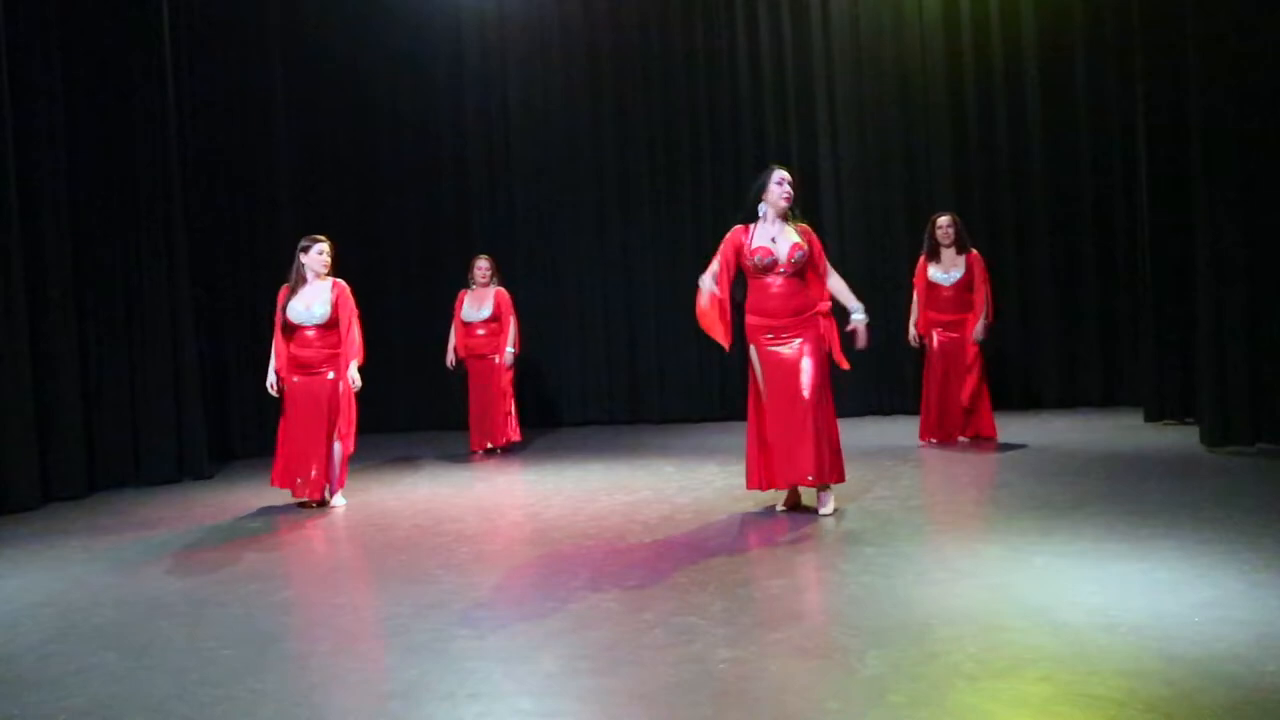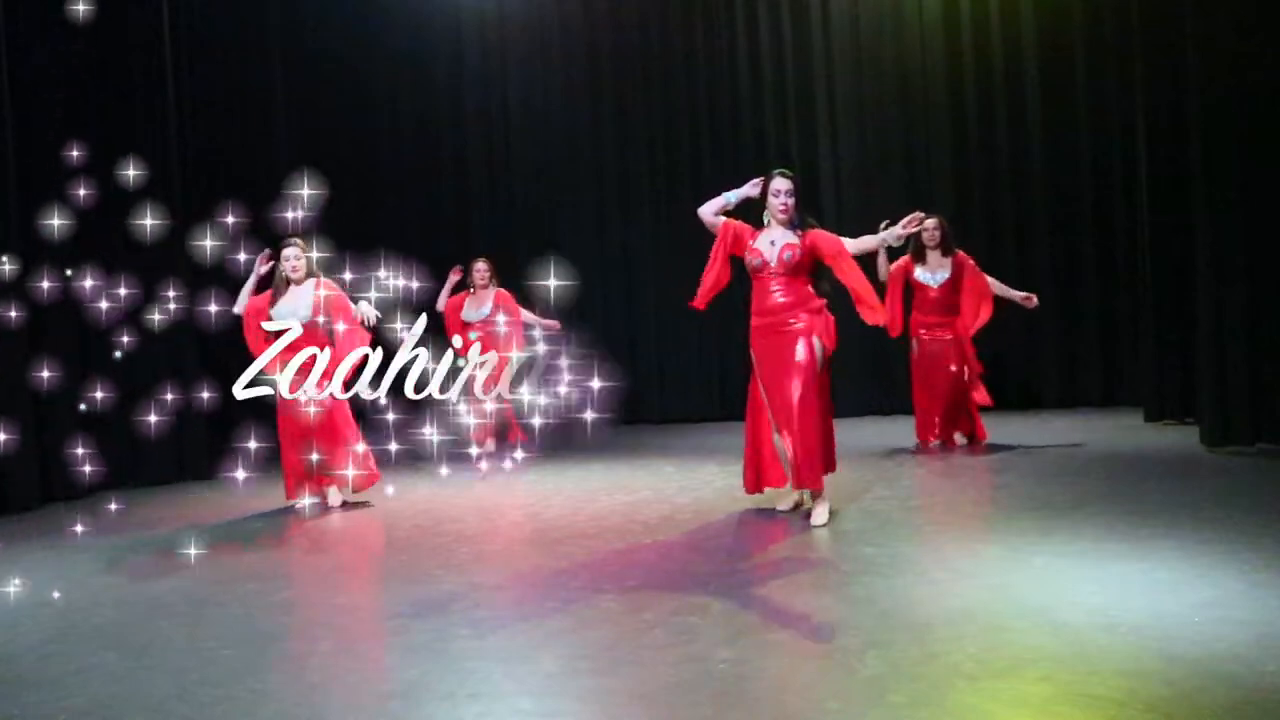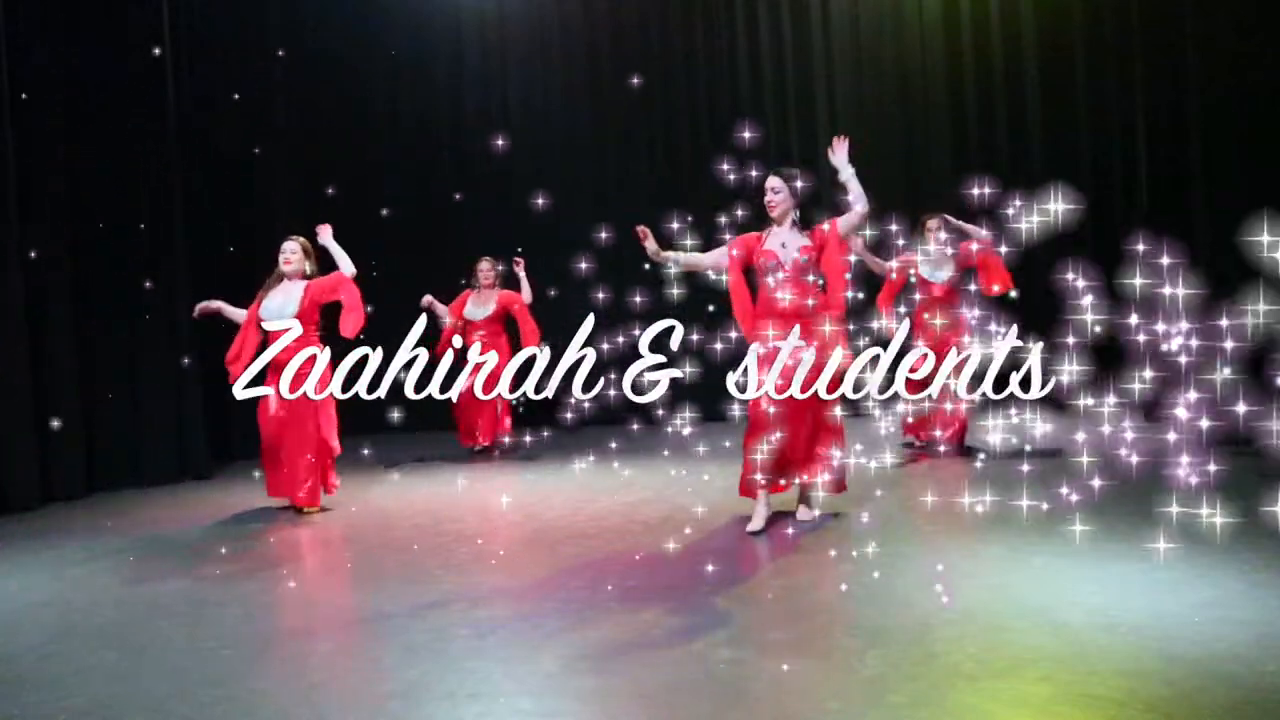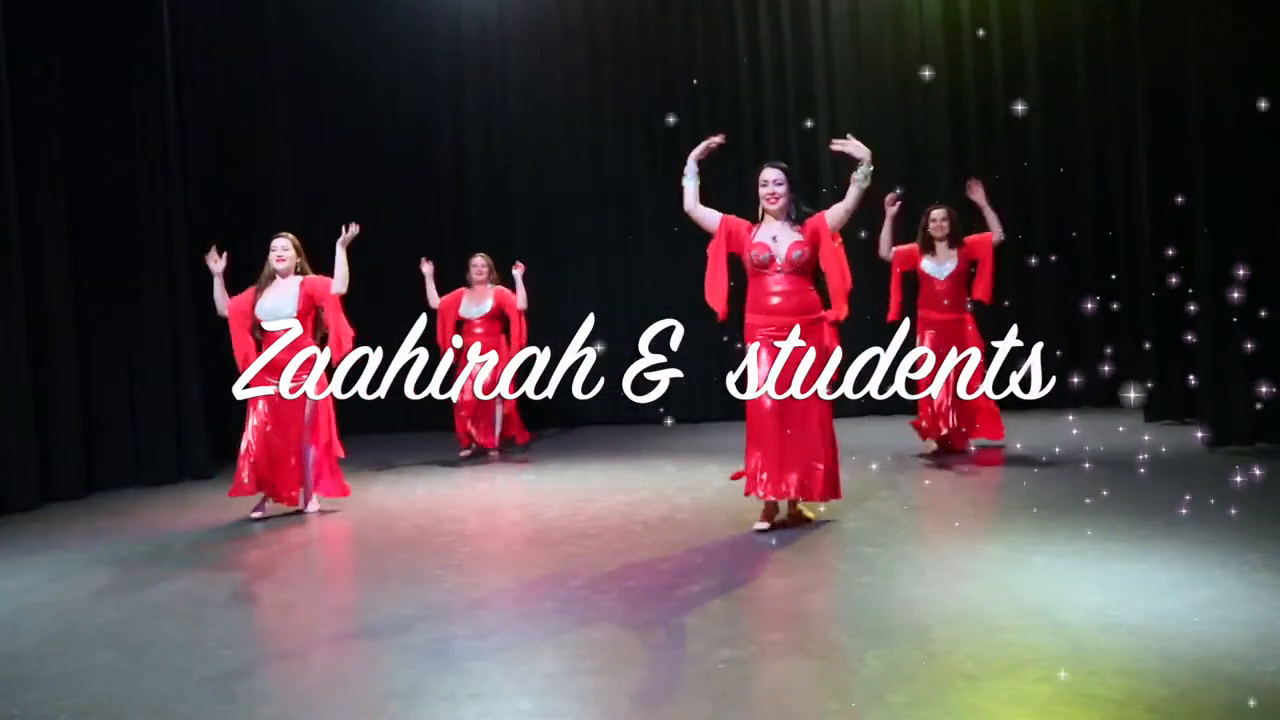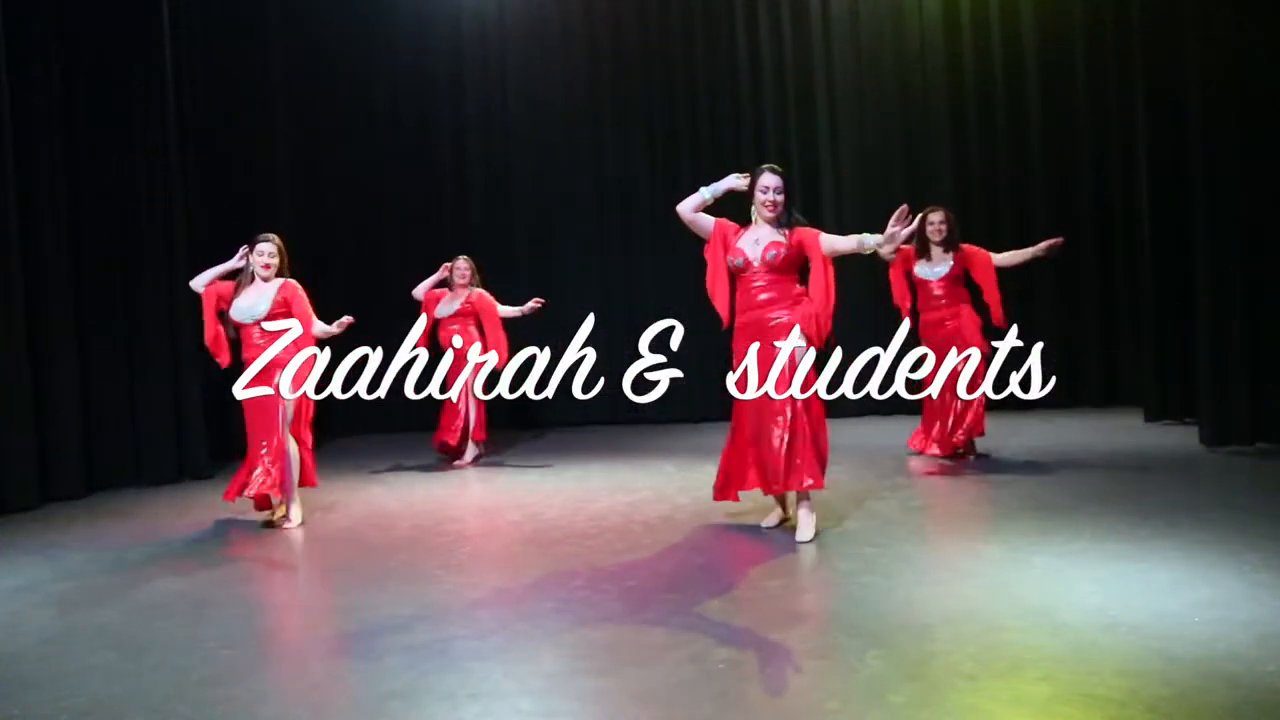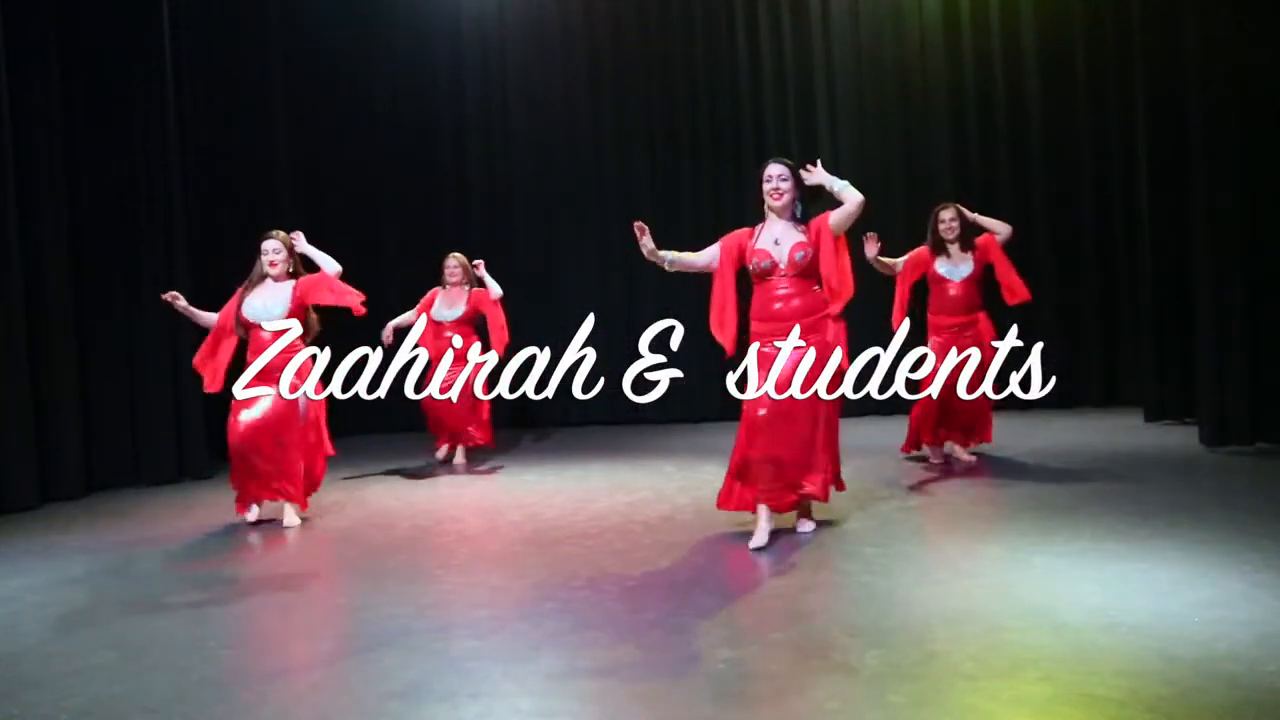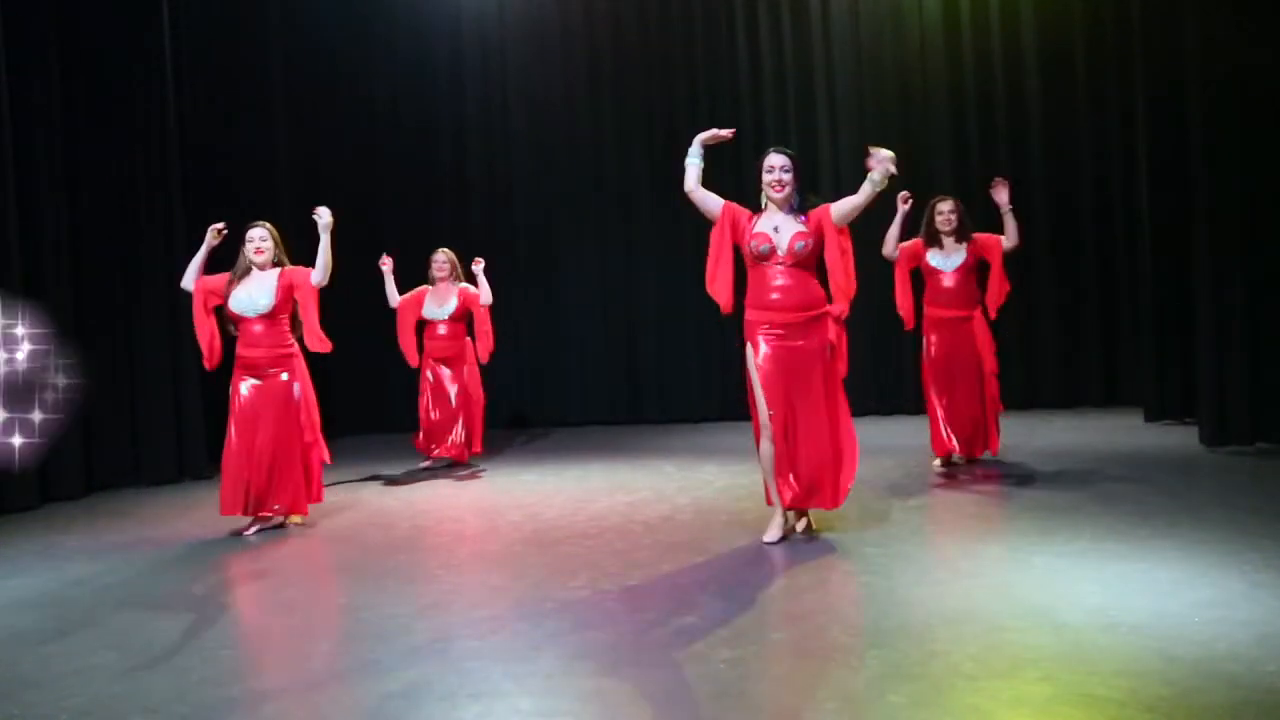
dt=0.7s
person 1, frame 1
left shoulder: (803, 233)
right shoulder: (740, 235)
left elbow: (829, 277)
right elbow: (714, 274)
left wrist: (857, 312)
right wrist: (707, 286)
left hip: (804, 329)
right hip: (764, 333)
left knee: (810, 403)
right knee: (773, 408)
left ankle: (823, 484)
right ankle: (789, 487)
person 1, frame 2
left shoulder: (810, 238)
right shoulder: (746, 236)
left elbow: (854, 246)
right elbow: (705, 213)
left wrist: (889, 235)
right wrist: (741, 193)
left hip: (803, 330)
right hip: (763, 334)
left knee: (803, 405)
right knee: (773, 411)
left ankle: (818, 494)
right ankle: (797, 487)
person 1, frame 3
left shoulder: (819, 236)
right shoulder: (753, 243)
left elbow: (860, 212)
right elbow: (705, 260)
left wrist: (844, 169)
right wrist: (661, 254)
left hip: (812, 335)
right hip: (770, 336)
left knee: (813, 415)
right knee: (767, 414)
left ankle: (807, 495)
right ankle: (763, 503)
person 1, frame 4
left shoulder: (811, 229)
right shoulder: (740, 230)
left elbow: (851, 201)
right elbow: (689, 205)
left wrist: (863, 162)
right wrist: (694, 161)
left hip: (808, 332)
right hip: (764, 334)
left knee: (805, 414)
right knee: (765, 414)
left ankle: (798, 500)
right ankle: (768, 501)
person 1, frame 5
left shoulder: (798, 236)
right shoulder: (729, 234)
left elbow: (844, 243)
right elbow: (684, 210)
left wrist: (883, 240)
right wrist: (724, 186)
left hip: (790, 328)
right hip: (749, 335)
left knee: (792, 408)
right knee: (757, 417)
left ankle: (805, 504)
right ankle: (780, 501)
person 1, frame 6
left shoulder: (816, 229)
right shoulder: (745, 239)
left elbow: (856, 202)
right elbow: (698, 260)
left wrist: (825, 180)
right wrist: (656, 255)
left hip: (814, 336)
right hip: (768, 341)
left knee: (810, 421)
right knee: (761, 420)
left ankle: (805, 506)
right ankle: (762, 513)
person 1, frame 7
left shoulder: (817, 220)
right shoulder: (742, 222)
left elbow: (864, 197)
right elbow: (692, 189)
left wrist: (881, 169)
right wrist: (699, 144)
left hip: (811, 330)
right hip: (764, 332)
left knee: (813, 417)
right knee: (770, 419)
left ankle: (802, 506)
right ankle: (778, 512)
person 2, frame 1
left shoulder: (338, 288)
right shoulder: (287, 292)
left elbow: (350, 331)
right elbow: (280, 334)
left wrist: (353, 366)
right wrist: (272, 369)
left hip: (331, 370)
right hip: (297, 372)
left knee: (334, 429)
right knee: (302, 431)
left ankle: (335, 489)
right ankle: (312, 490)
person 2, frame 2
left shoulder: (323, 287)
right shoulder: (275, 296)
left elbow: (349, 313)
right elbow: (241, 310)
left wrist: (363, 310)
right wrist: (255, 276)
left hip: (319, 371)
right hip: (288, 374)
left knee: (325, 427)
right knee: (293, 431)
left ankle: (333, 485)
right ankle: (308, 489)
person 2, frame 3
left shoulder: (314, 287)
right shoulder: (269, 291)
left elbow: (349, 274)
right elbow: (249, 319)
left wrist: (330, 244)
right wrist: (218, 306)
left hip: (308, 369)
right hip: (278, 372)
left knee: (306, 432)
right knee: (273, 430)
left ankle: (309, 494)
right ankle: (288, 487)
person 2, frame 4
left shoulder: (309, 285)
right shoulder: (259, 291)
left elbow: (339, 288)
right elbow: (227, 311)
left wrist: (341, 248)
right wrist: (217, 276)
left hip: (303, 371)
right hip: (268, 373)
left knee: (305, 433)
right knee: (260, 433)
left ankle: (309, 496)
right ankle: (267, 495)
person 2, frame 5
left shoulder: (288, 287)
right shoulder: (236, 290)
left elbow: (311, 325)
right elbow: (197, 285)
left wrist: (332, 329)
right wrist: (232, 265)
left hip: (286, 368)
right hip: (254, 374)
left knee: (280, 431)
right knee: (263, 439)
left ankle: (293, 502)
right ankle: (279, 500)
person 2, frame 6
left shoulder: (301, 287)
right shoulder: (248, 291)
left elbow: (334, 271)
right elbow: (220, 322)
left wrist: (305, 248)
right wrist: (188, 309)
left hip: (293, 377)
right hip: (256, 379)
left knee: (290, 443)
right knee: (242, 436)
left ankle: (291, 505)
right ankle: (254, 495)
person 2, frame 7
left shoulder: (288, 277)
right shoulder: (233, 282)
left elbow: (320, 279)
right elbow: (190, 285)
left wrist: (325, 234)
right wrist: (206, 247)
left hip: (284, 371)
right hip: (247, 375)
left knee: (286, 439)
right knee: (248, 441)
left ankle: (291, 506)
right ankle: (264, 510)
person 3, frame 1
left shoulder: (971, 257)
right shoulder: (926, 260)
left elbow: (982, 292)
right elbow: (918, 294)
left wrist: (981, 322)
right wrist: (912, 324)
left hip: (965, 326)
right hip: (936, 327)
left knee: (966, 377)
right knee: (938, 377)
left ankle: (967, 430)
right ankle: (938, 432)
person 3, frame 2
left shoulder: (957, 259)
right shoulder: (909, 262)
left elbow: (984, 281)
right elbow: (884, 275)
left wrist: (1017, 295)
right wrist: (884, 245)
left hip: (951, 328)
right hip: (922, 329)
left knee: (954, 376)
right knee: (927, 381)
left ankle: (960, 428)
right ankle: (934, 434)
person 3, frame 3
left shoulder: (959, 255)
right shoulder: (914, 260)
left elbow: (987, 242)
right elbow: (883, 269)
left wrist: (956, 224)
right wrist: (862, 252)
left hip: (953, 327)
right hip: (925, 326)
left knee: (953, 380)
right knee: (920, 376)
left ankle: (952, 435)
right ankle: (917, 432)
person 3, frame 4
left shoulder: (964, 247)
right shoulder: (916, 252)
left elbow: (997, 236)
right elbow: (884, 253)
left wrist: (983, 205)
right wrist: (889, 218)
left hip: (960, 323)
right hip: (930, 325)
right knee: (933, 378)
left ankle: (960, 436)
right ankle: (933, 434)
person 3, frame 5
left shoulder: (962, 253)
right shoulder: (912, 255)
left elbow: (1000, 259)
right elbow: (884, 251)
left wrist: (1036, 250)
left hip: (959, 323)
right hip: (930, 326)
left ankle: (965, 439)
right ankle: (941, 441)
person 3, frame 6
left shoulder: (978, 248)
right shoulder: (928, 254)
left elbow: (1007, 231)
right elbow: (896, 266)
left wrist: (974, 218)
right wrist: (874, 259)
left hip: (973, 327)
right hip: (941, 328)
left knee: (970, 386)
right knee: (938, 383)
left ankle: (961, 442)
right ankle: (934, 441)
person 3, frame 7
left shoulder: (974, 243)
right shoulder: (922, 246)
left elbow: (1011, 242)
right elbow: (889, 252)
left wrist: (1004, 207)
right wrist: (900, 215)
left hip: (969, 323)
right hip: (935, 325)
left knee: (971, 382)
right knee: (938, 384)
left ankle: (969, 446)
right ankle: (942, 449)
person 4, frame 1
left shoulder: (500, 293)
right shoulder: (463, 296)
left elbow: (510, 322)
right elbow: (456, 325)
left wrist: (509, 349)
right wrist: (450, 349)
left hip: (496, 352)
right hip: (473, 354)
left knee: (498, 395)
right knee: (478, 397)
left ankle: (500, 441)
right ankle: (482, 443)
person 4, frame 2
left shoulder: (499, 295)
right shoulder: (464, 298)
left elbow: (518, 312)
right elbow: (442, 307)
left wrist: (542, 322)
right wrist: (449, 283)
left hip: (494, 351)
left knee: (491, 394)
right knee: (482, 395)
left ankle: (491, 438)
right ankle: (486, 438)
person 4, frame 3
left shoulder: (503, 296)
right shoulder: (467, 296)
left elbow: (525, 300)
right elbow: (447, 314)
left wrist: (521, 274)
right wrist: (431, 302)
left hip: (495, 351)
left knee: (494, 394)
right knee: (469, 395)
left ankle: (493, 440)
right ankle: (479, 438)
person 4, frame 4
left shoulder: (498, 292)
right shoulder: (461, 294)
left elbow: (521, 306)
right elbow: (435, 303)
left wrist: (518, 278)
right wrist: (428, 276)
left hip: (494, 351)
right hip: (469, 353)
left knee: (494, 396)
right knee: (468, 397)
left ankle: (494, 443)
right ankle: (470, 442)
person 4, frame 5
left shoulder: (477, 295)
right shoulder: (442, 295)
left elbow: (497, 310)
right elbow: (417, 294)
left wrist: (523, 309)
right wrist: (438, 275)
left hip: (470, 351)
right hip: (452, 354)
left knee: (467, 394)
right knee: (457, 398)
left ankle: (472, 445)
right ankle: (469, 443)
person 4, frame 6
left shoulder: (475, 295)
right shoulder: (436, 294)
left elbow: (497, 295)
right elbow: (415, 314)
left wrist: (483, 274)
right wrist: (391, 325)
left hip: (466, 357)
right hip: (442, 358)
left knee: (463, 402)
right knee: (432, 399)
left ankle: (461, 448)
right ankle: (444, 440)
person 4, frame 7
left shoulder: (464, 290)
right shoulder: (423, 293)
left elbow: (486, 301)
right elbow: (395, 302)
left wrist: (479, 273)
right wrist: (388, 275)
left hip: (460, 358)
right hip: (432, 359)
left knee: (460, 403)
right knee: (431, 405)
left ankle: (460, 452)
right ankle: (436, 453)
